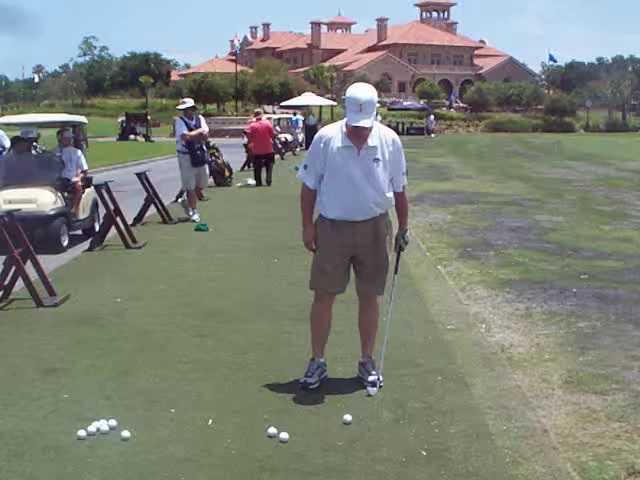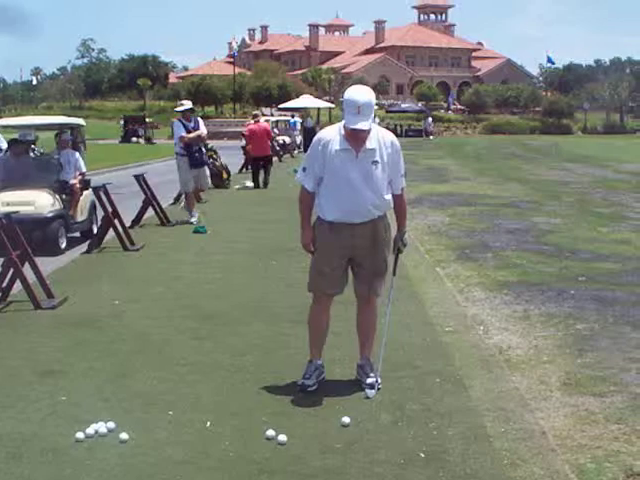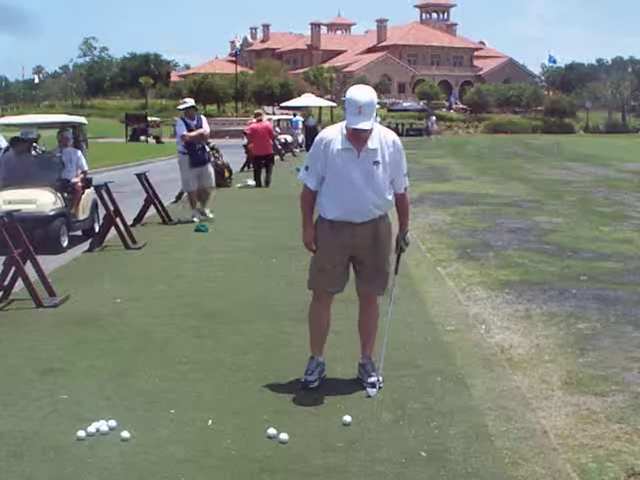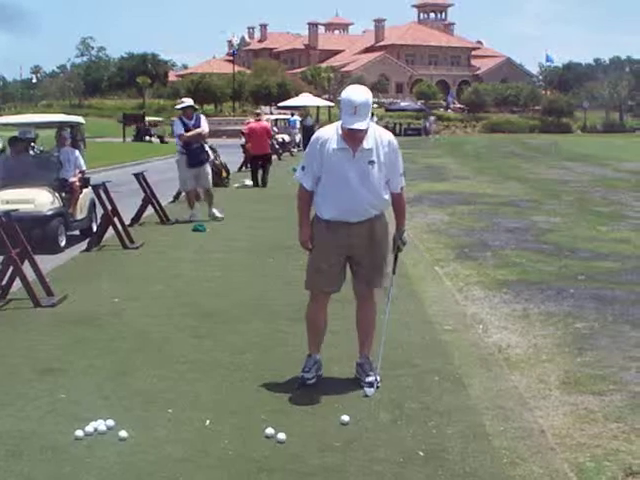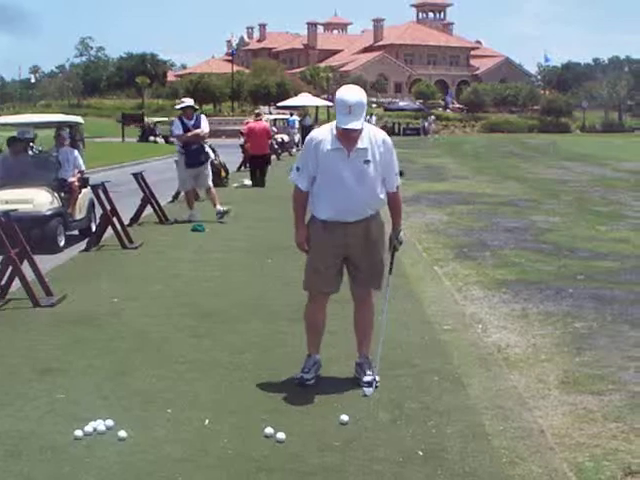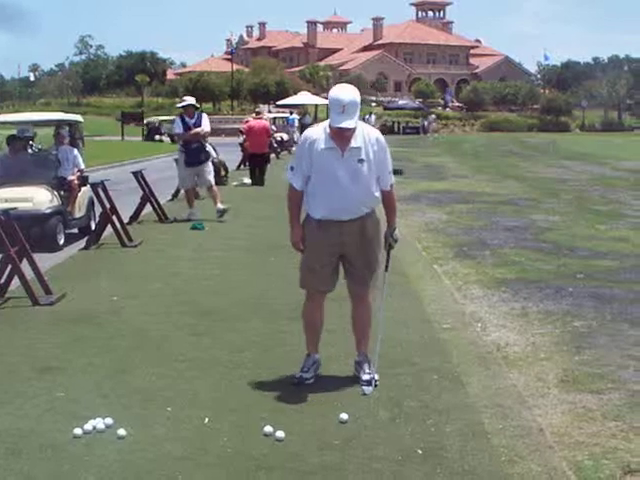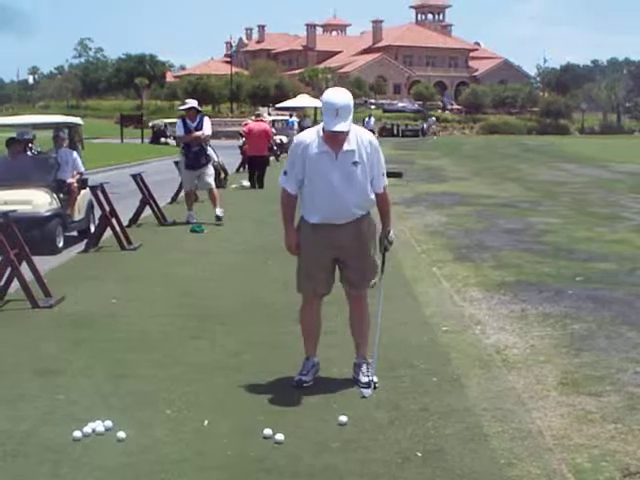
dt=0.1s
person 1, frame 1
left shoulder: (390, 140)
right shoulder: (325, 138)
left elbow: (399, 189)
right elbow: (309, 186)
left wrist: (403, 228)
right wrist: (307, 225)
left hip: (374, 228)
right hip: (332, 228)
left knee: (369, 297)
right knee: (323, 296)
left ankle: (367, 360)
right ankle: (317, 361)
person 1, frame 2
left shoulder: (388, 142)
right shoulder: (324, 140)
left elbow: (398, 191)
right elbow: (308, 188)
left wrist: (401, 229)
right wrist: (305, 227)
left hip: (372, 230)
right hip: (330, 230)
left knee: (368, 298)
right knee: (321, 298)
left ankle: (365, 362)
right ankle: (315, 363)
person 1, frame 3
left shoulder: (390, 142)
right shoulder: (326, 140)
left elbow: (400, 191)
right elbow: (310, 187)
left wrist: (404, 229)
right wrist: (307, 226)
left hip: (374, 229)
right hip: (331, 229)
left knee: (369, 298)
right knee: (321, 296)
left ankle: (367, 361)
right ankle: (316, 361)
person 1, frame 4
left shoulder: (386, 142)
right shoulder: (321, 139)
left elbow: (396, 190)
right elbow: (306, 187)
left wrist: (400, 228)
right wrist: (304, 225)
left hip: (370, 229)
right hip: (328, 228)
left knee: (366, 297)
right knee: (318, 296)
left ankle: (364, 360)
right ankle: (313, 358)
person 1, frame 5
left shoulder: (381, 141)
right shoulder: (316, 140)
left elbow: (392, 190)
right elbow: (301, 187)
left wrist: (397, 228)
right wrist: (300, 227)
left hip: (366, 229)
right hip: (324, 229)
left knee: (364, 297)
right knee: (317, 296)
left ankle: (363, 360)
right ankle: (312, 358)
person 1, frame 6
left shoulder: (374, 140)
right shoulder: (310, 139)
left elbow: (386, 188)
right elbow: (296, 186)
left wrist: (391, 225)
right wrist: (295, 226)
left hip: (362, 227)
right hip: (319, 227)
left knee: (361, 295)
right knee: (314, 295)
left ankle: (362, 358)
right ankle: (311, 357)
person 1, frame 7
left shoulder: (367, 142)
right shoulder: (303, 143)
left elbow: (380, 190)
right elbow: (290, 190)
left wrist: (387, 228)
right wrist: (289, 230)
left hip: (357, 229)
right hip: (315, 230)
left knee: (358, 297)
right knee: (311, 298)
left ankle: (362, 361)
right ankle: (310, 360)
person 2, frame 1
left shoulder: (200, 118)
right shoulder: (179, 121)
left elbow: (205, 135)
right elbow: (186, 137)
left wrist: (192, 135)
right wrist: (199, 131)
right hip: (186, 157)
left knee: (201, 184)
right knee: (190, 186)
left ankle: (186, 201)
right ankle: (195, 212)
person 2, frame 2
left shoulder: (198, 120)
right shoulder: (177, 123)
left elbow: (203, 138)
right elbow: (184, 139)
left wrist: (191, 136)
right wrist: (197, 133)
left hip: (199, 156)
right hip: (185, 159)
left knee: (203, 186)
right knee: (189, 189)
left ankle: (189, 205)
right ankle: (193, 214)
person 2, frame 3
left shoulder: (201, 118)
right shoulder: (180, 121)
left elbow: (206, 136)
right elbow: (185, 137)
left wrist: (191, 135)
right wrist: (199, 132)
left hip: (203, 156)
right hip: (187, 158)
left knee: (208, 185)
right knee: (191, 188)
left ankle: (202, 208)
right ankle: (195, 212)
person 2, frame 4
left shoulder: (201, 118)
right shoulder: (178, 121)
left elbow: (204, 135)
right elbow: (182, 137)
left wrist: (191, 134)
right wrist: (197, 131)
left hip: (202, 155)
right hip: (186, 158)
left knee: (207, 186)
right knee: (189, 188)
left ankle: (211, 210)
right ankle: (193, 212)
person 2, frame 5
left shoulder: (201, 118)
right shoulder: (178, 121)
left elbow: (204, 136)
right elbow: (180, 138)
left wrist: (188, 136)
right wrist: (196, 132)
left hip: (202, 156)
right hip: (185, 158)
left knee: (208, 185)
right knee: (188, 188)
left ankle: (218, 208)
right ankle: (192, 212)
person 2, frame 6
left shoulder: (202, 117)
right shoulder: (179, 120)
left elbow: (205, 134)
right elbow: (180, 137)
left wrist: (188, 134)
right wrist: (196, 131)
left hip: (202, 155)
right hip: (186, 157)
left knee: (210, 183)
right knee: (188, 186)
left ankle: (219, 206)
right ankle: (192, 211)
person 2, frame 7
left shoulder: (204, 120)
right shoulder: (181, 122)
left elbow: (205, 138)
right elbow: (180, 139)
left wrist: (189, 137)
right wrist: (197, 135)
left hip: (203, 158)
right hip: (187, 159)
left knee: (210, 186)
right knee: (189, 189)
left ankle: (218, 210)
right ankle: (190, 213)
